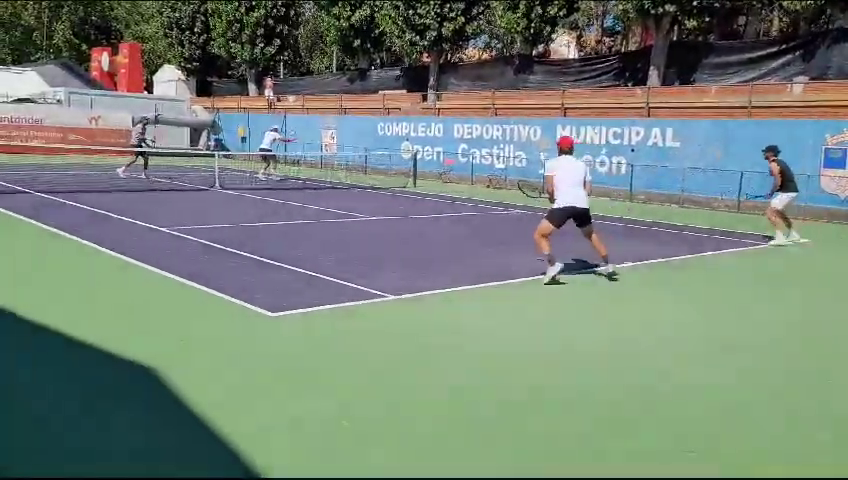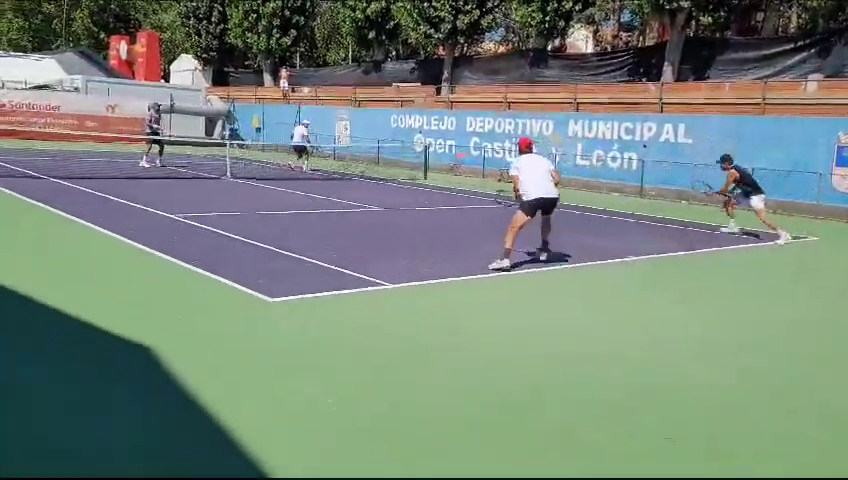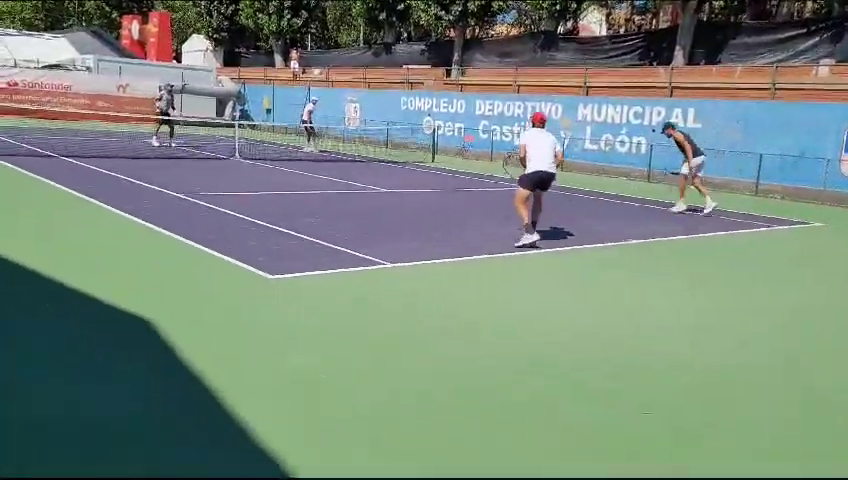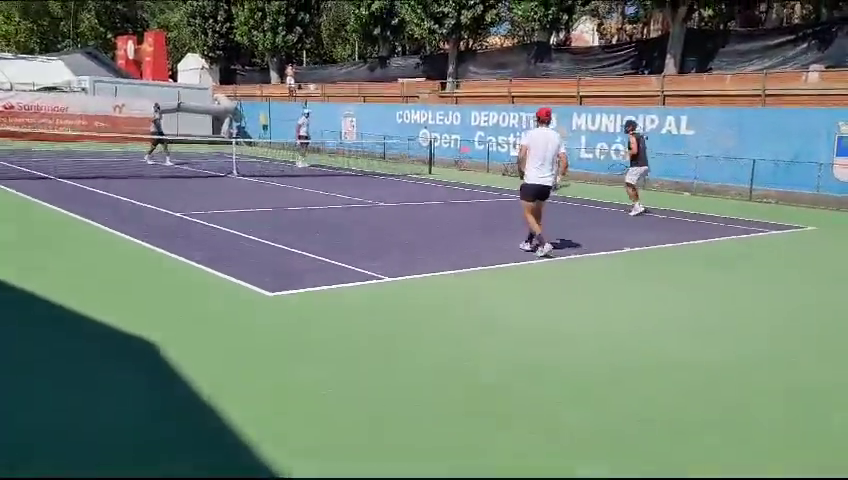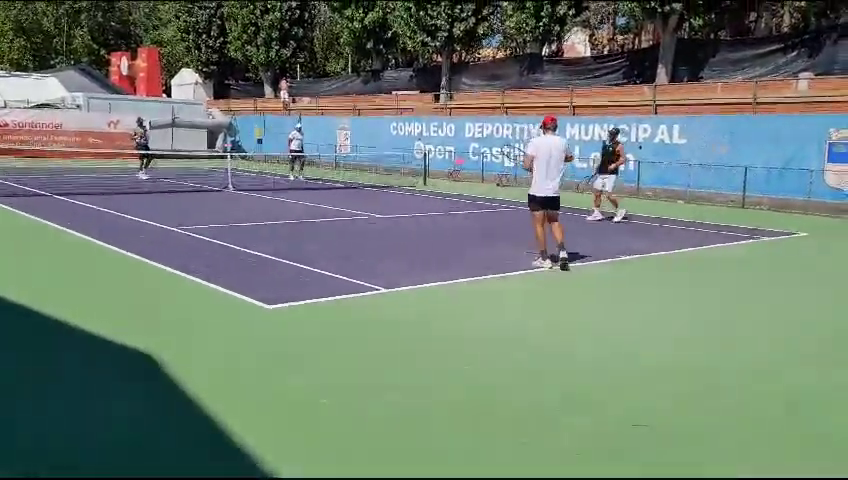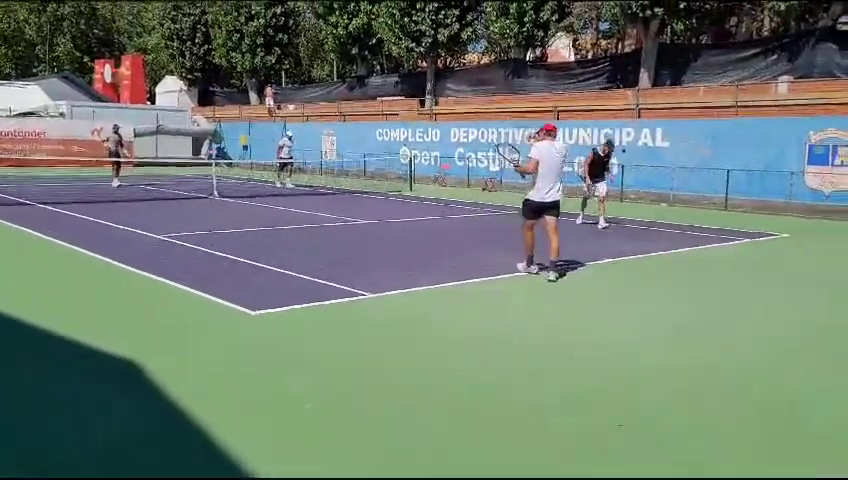
dt=0.4s
person 1, frame 1
left shoulder: (552, 163)
right shoulder: (582, 165)
left elbow: (549, 189)
right elbow: (587, 190)
left wrist: (552, 198)
left hip: (562, 206)
right hip: (582, 205)
left knee: (539, 235)
right knee: (591, 234)
left ankle: (552, 265)
right ankle: (607, 265)
person 1, frame 2
left shoulder: (516, 163)
right shoulder: (544, 159)
left elbow: (516, 186)
right elbow: (557, 179)
left wrist: (518, 197)
left hip: (532, 198)
right hip: (552, 197)
left knee: (513, 228)
right knee: (546, 219)
left ankle: (504, 260)
right ankle: (543, 250)
person 1, frame 3
left shoulder: (526, 134)
right shoulder: (551, 137)
left elbow: (522, 155)
right elbow: (560, 159)
left wrist: (526, 167)
left hip: (534, 171)
right hip: (550, 172)
left knee: (519, 201)
right knee: (537, 199)
left ankle: (529, 234)
right ankle: (531, 231)
person 1, frame 4
left shoulder: (530, 134)
right shoulder: (557, 137)
left elbow: (521, 157)
right elbow: (564, 162)
left wrist: (521, 172)
right wrist: (557, 178)
left hip: (531, 181)
right hip: (548, 182)
left knee: (528, 214)
right knee: (537, 212)
left ankle: (544, 243)
right ankle: (530, 242)
person 1, frame 5
left shoulder: (535, 142)
right shoulder: (563, 143)
left elbow: (526, 165)
right elbow: (569, 158)
left wrist: (533, 165)
left hip: (537, 191)
right hip: (554, 191)
left knee: (539, 225)
right knee: (555, 222)
left ankle: (544, 258)
right ankle: (562, 252)
person 1, frame 6
left shoulder: (538, 146)
right shoulder: (562, 148)
left elbow: (531, 169)
left wrist: (520, 168)
left hip: (536, 197)
right hip: (553, 198)
left knee: (528, 229)
right knee: (552, 233)
left ankle: (530, 264)
right ankle: (553, 270)
